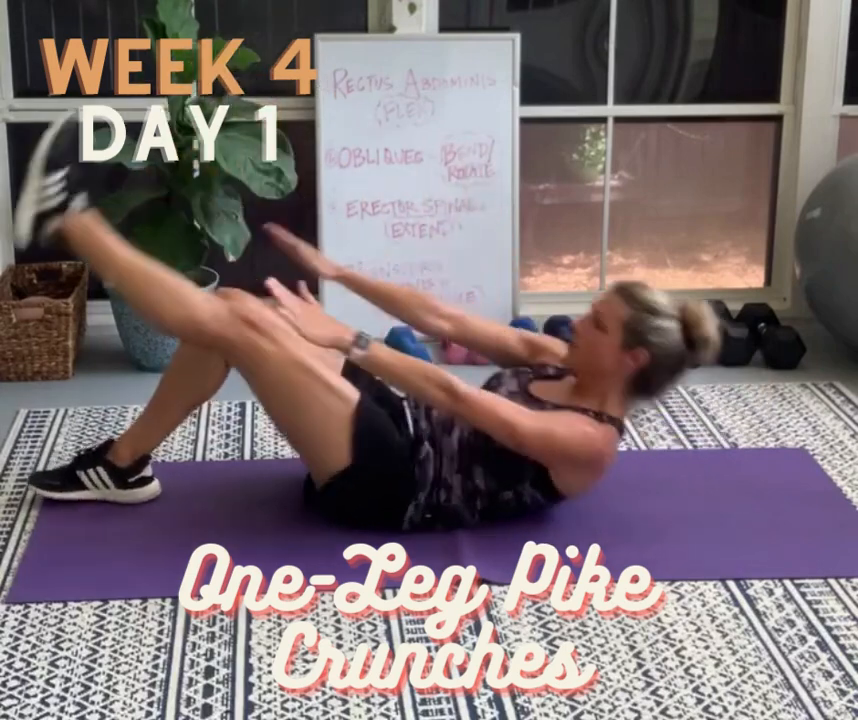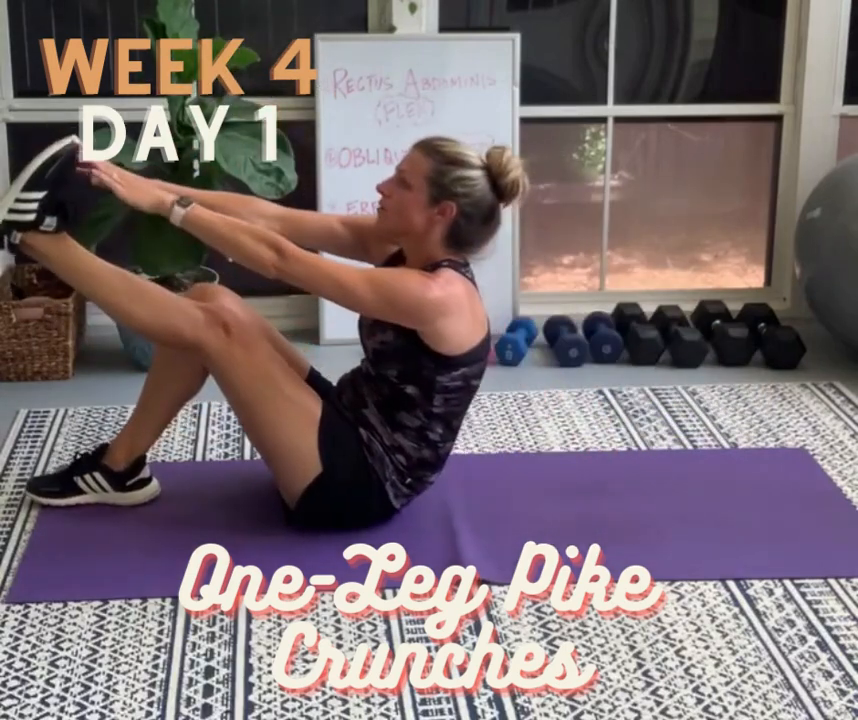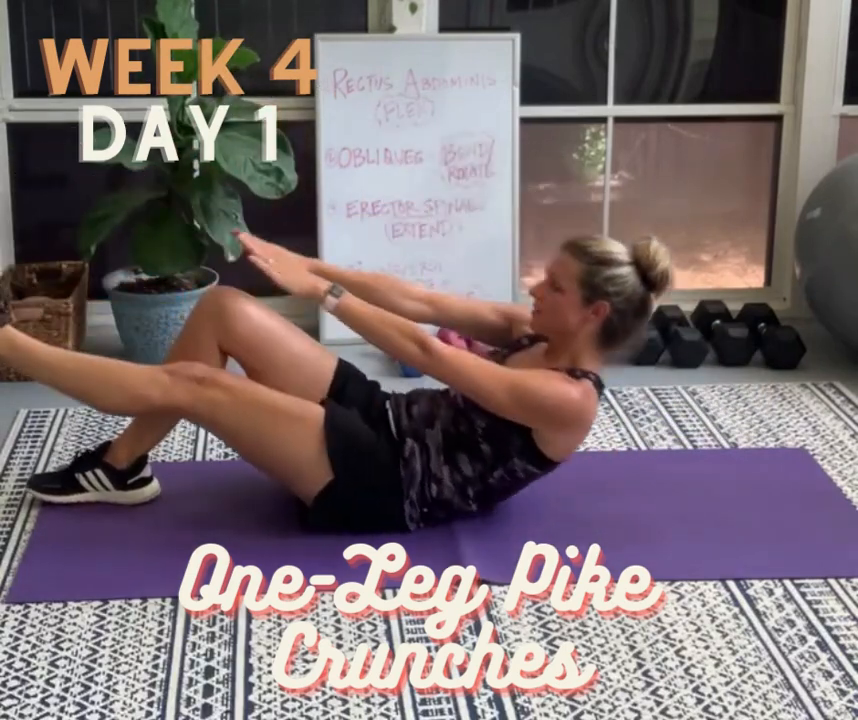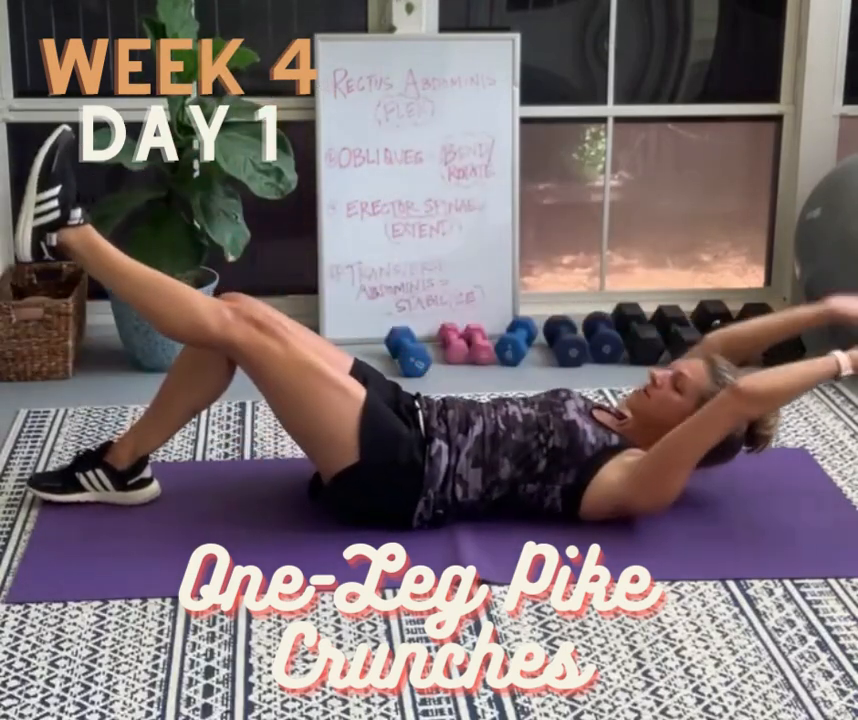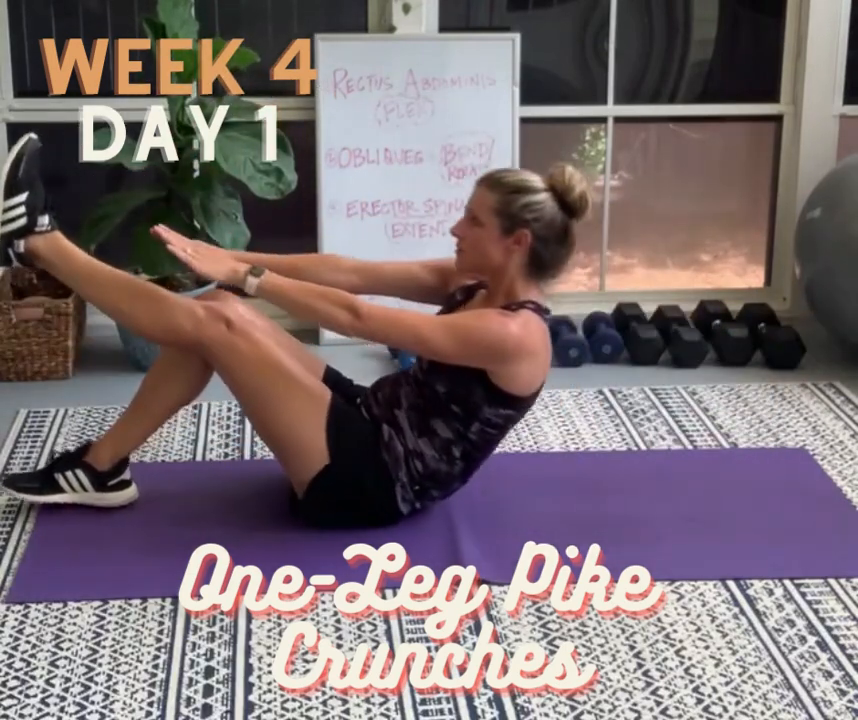
dt=1s
person 1, frame 1
left shoulder: (593, 443)
right shoulder: (563, 367)
left elbow: (457, 399)
right elbow: (445, 321)
left wrist: (346, 340)
right wrist: (339, 274)
left hip: (383, 483)
right hip: (399, 428)
left knee: (234, 324)
right knee: (232, 306)
left ankle: (71, 218)
right ankle: (124, 465)
person 1, frame 2
left shoulder: (436, 295)
right shoulder: (402, 246)
left elbow: (279, 257)
right elbow: (273, 218)
left wrist: (166, 204)
right wrist: (157, 187)
left hip: (361, 483)
right hip: (347, 428)
left knee: (214, 326)
right knee: (207, 303)
right ankle: (120, 468)
person 1, frame 3
left shoulder: (569, 401)
right shoulder: (536, 334)
left elbow: (425, 352)
right elbow: (422, 302)
left wrist: (321, 291)
right wrist: (310, 265)
left hip: (381, 484)
right hip: (380, 421)
left knee: (186, 383)
right knee: (222, 307)
right ankle: (120, 467)
person 1, frame 4
left shoulder: (641, 481)
right shoulder: (618, 428)
left elbow: (740, 397)
right elbow: (715, 345)
left hip: (397, 476)
right hip: (413, 423)
left knee: (234, 328)
right knee: (236, 308)
left ankle: (71, 235)
right ankle: (121, 467)
person 1, frame 5
left shoulder: (514, 335)
right shoulder: (476, 284)
left elbow: (357, 318)
right elbow: (353, 273)
left wrist: (247, 276)
right wrist: (236, 260)
left hip: (371, 481)
right hip: (367, 426)
left knee: (212, 324)
right knee: (215, 310)
right ankle: (99, 468)
